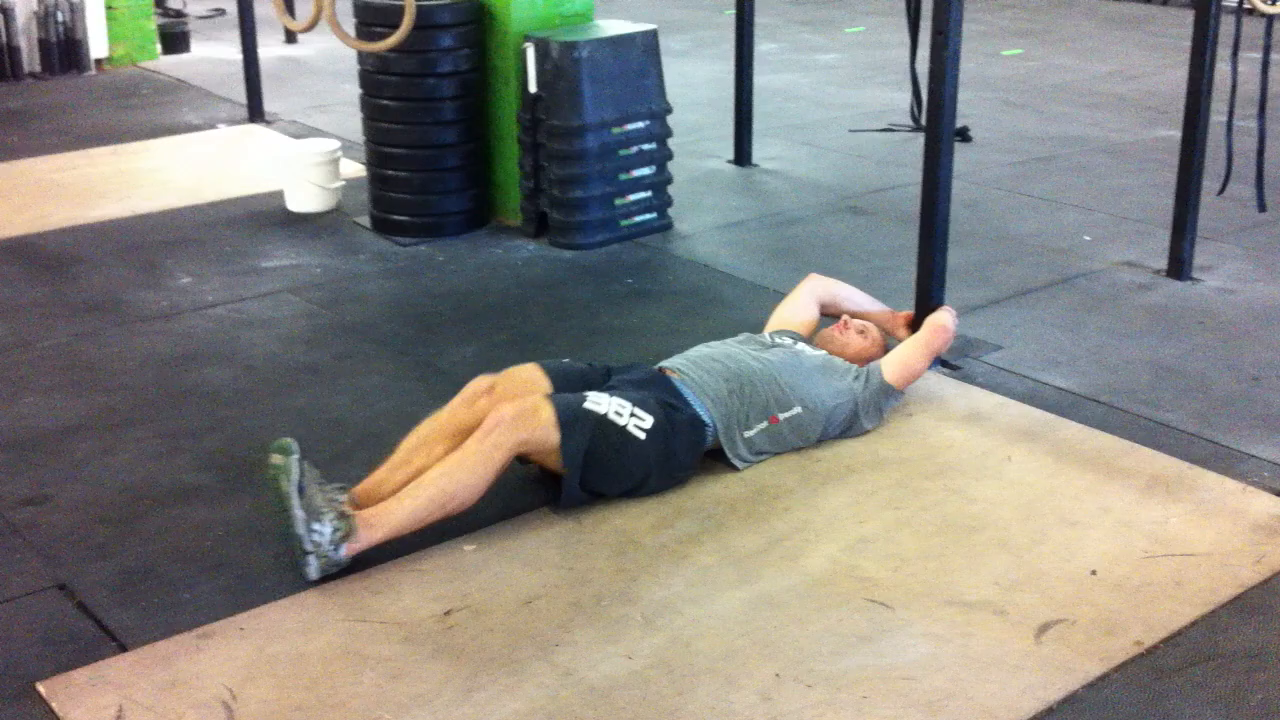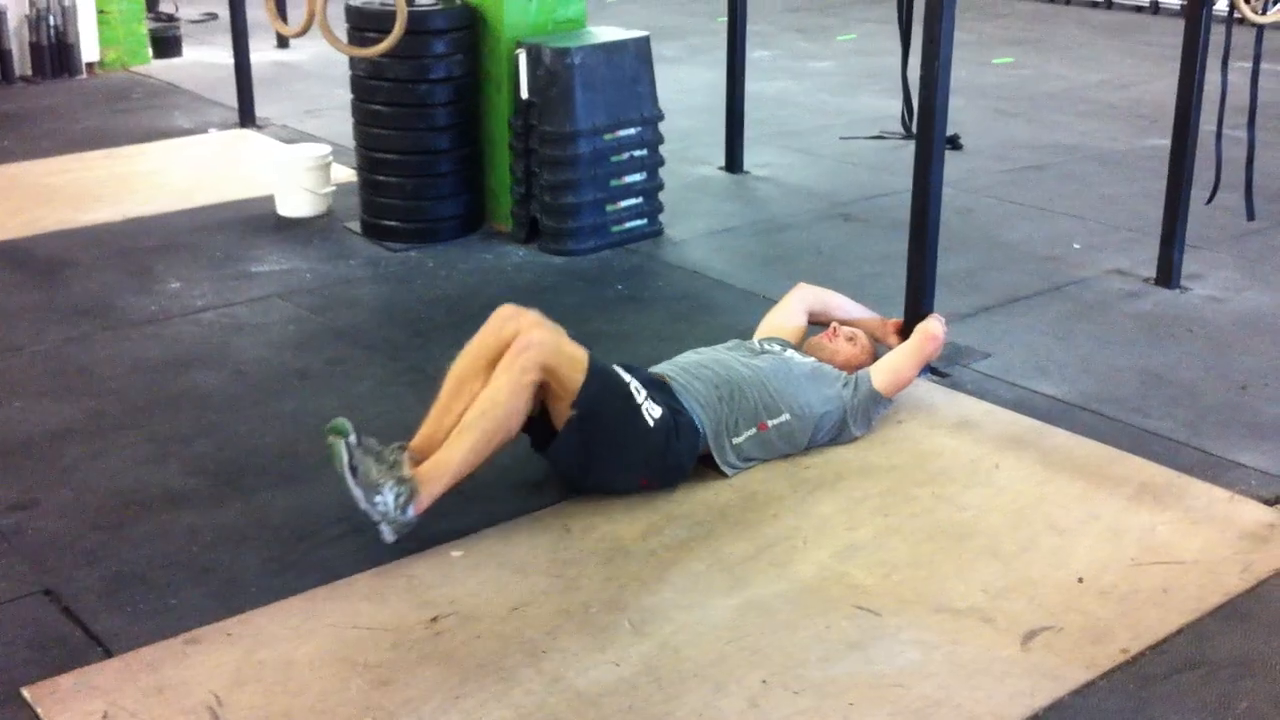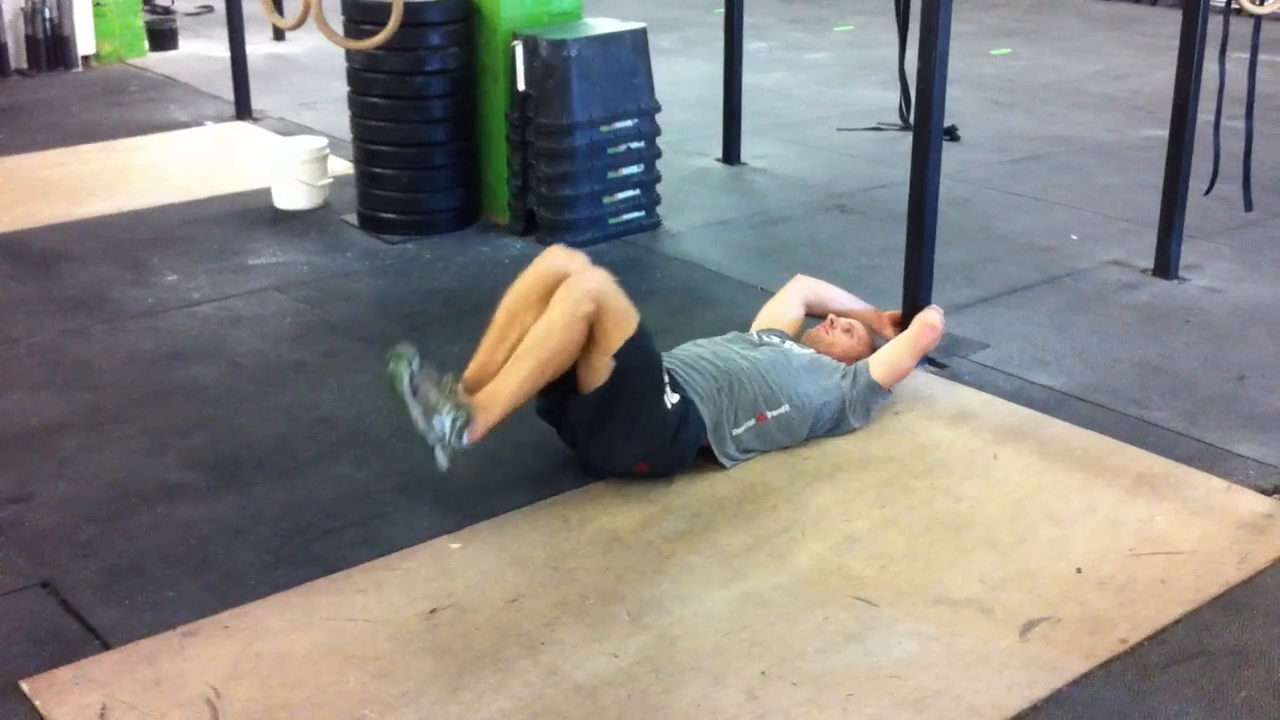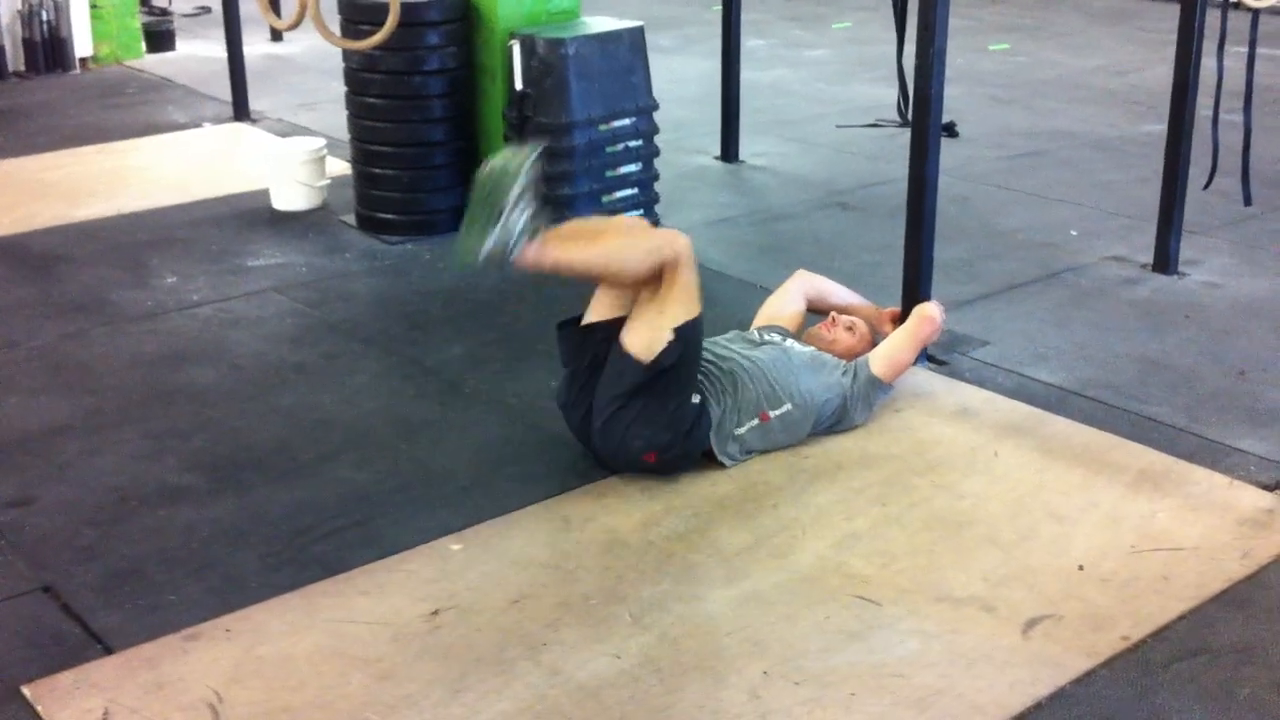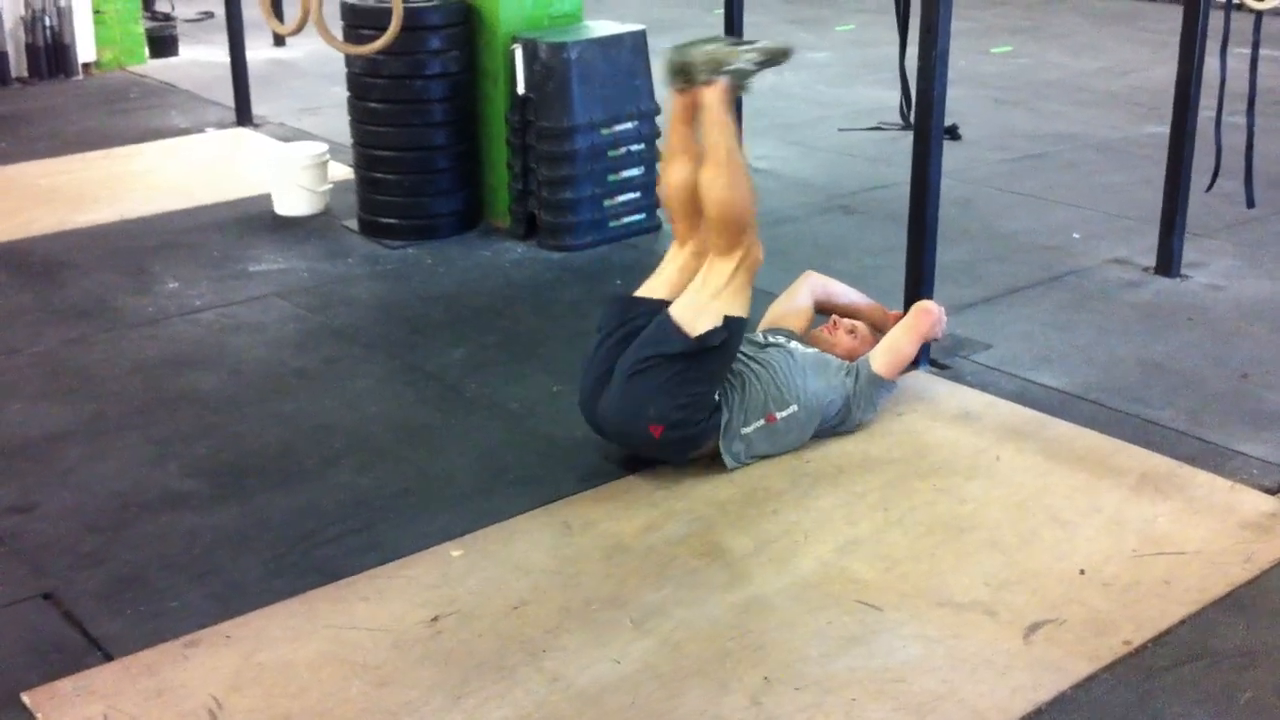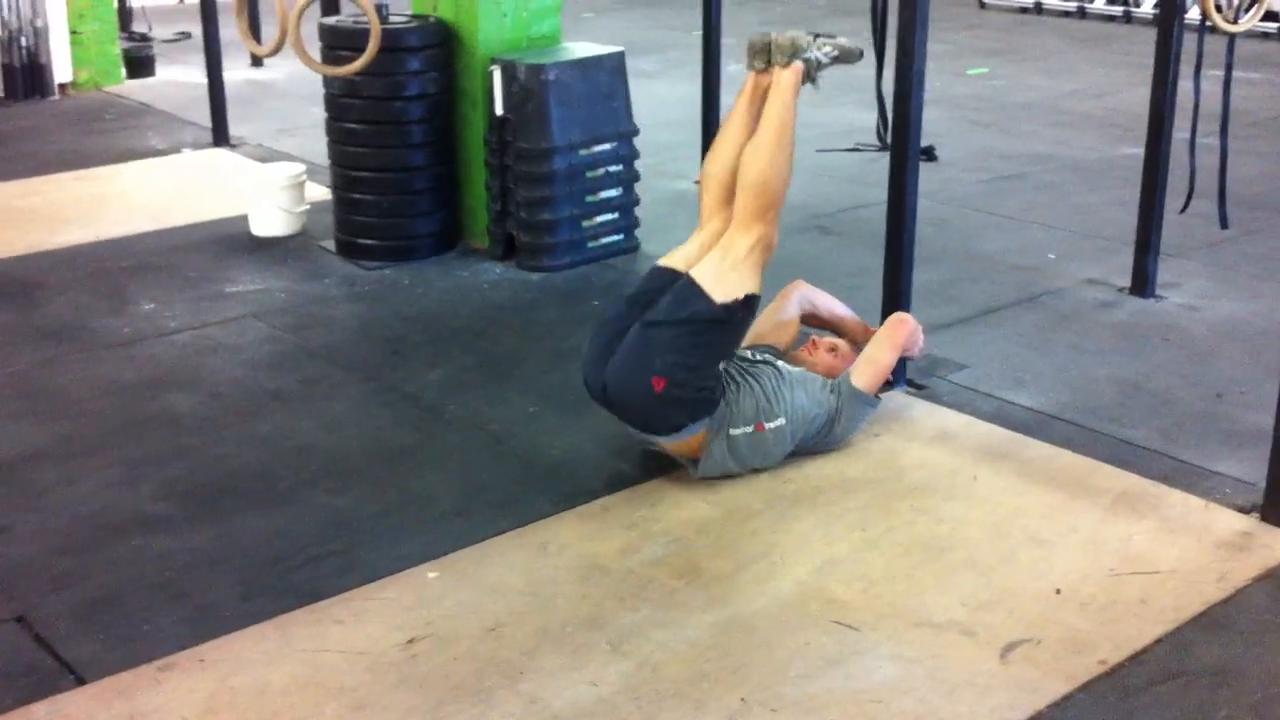
dt=0.4s
person 1, frame 1
left shoulder: (851, 392)
right shoulder: (791, 346)
left elbow: (938, 332)
right elbow: (815, 284)
right wrist: (890, 307)
left hip: (674, 431)
right hip: (641, 383)
left knee: (509, 419)
right knee: (487, 388)
left ankle: (349, 537)
right ankle: (355, 502)
person 1, frame 2
left shoulder: (844, 400)
right shoulder: (781, 353)
left elbow: (928, 339)
right elbow: (804, 294)
right wrist: (880, 319)
left hip: (662, 440)
right hip: (642, 397)
left knee: (537, 342)
right knee: (511, 322)
left ankle: (411, 496)
right ankle: (410, 459)
person 1, frame 3
left shoulder: (842, 392)
right shoulder: (774, 345)
left elbow: (927, 328)
right elbow: (802, 287)
right wrist: (878, 312)
left hip: (656, 432)
right hip: (598, 411)
left knee: (592, 286)
right knee: (560, 262)
left ankle: (467, 421)
right ankle: (463, 391)
person 1, frame 4
left shoulder: (845, 390)
right shoulder: (778, 346)
left elbow: (928, 319)
right elbow: (803, 282)
right wrist: (879, 315)
left hip: (652, 432)
left knee: (672, 249)
right knee: (632, 234)
left ankle: (526, 250)
right ankle: (523, 240)
person 1, frame 5
left shoulder: (850, 390)
right shoulder: (779, 346)
left elbow: (926, 315)
right elbow: (810, 283)
right wrist: (885, 315)
left hip: (665, 413)
left knee: (735, 248)
right knee: (694, 240)
left ankle: (712, 86)
right ankle: (692, 90)
person 1, frame 6
left shoulder: (833, 411)
right shoulder: (761, 366)
left elbow: (901, 326)
right elbow: (797, 294)
right wrist: (867, 331)
left hip: (664, 390)
right hip: (628, 370)
left knee: (752, 229)
